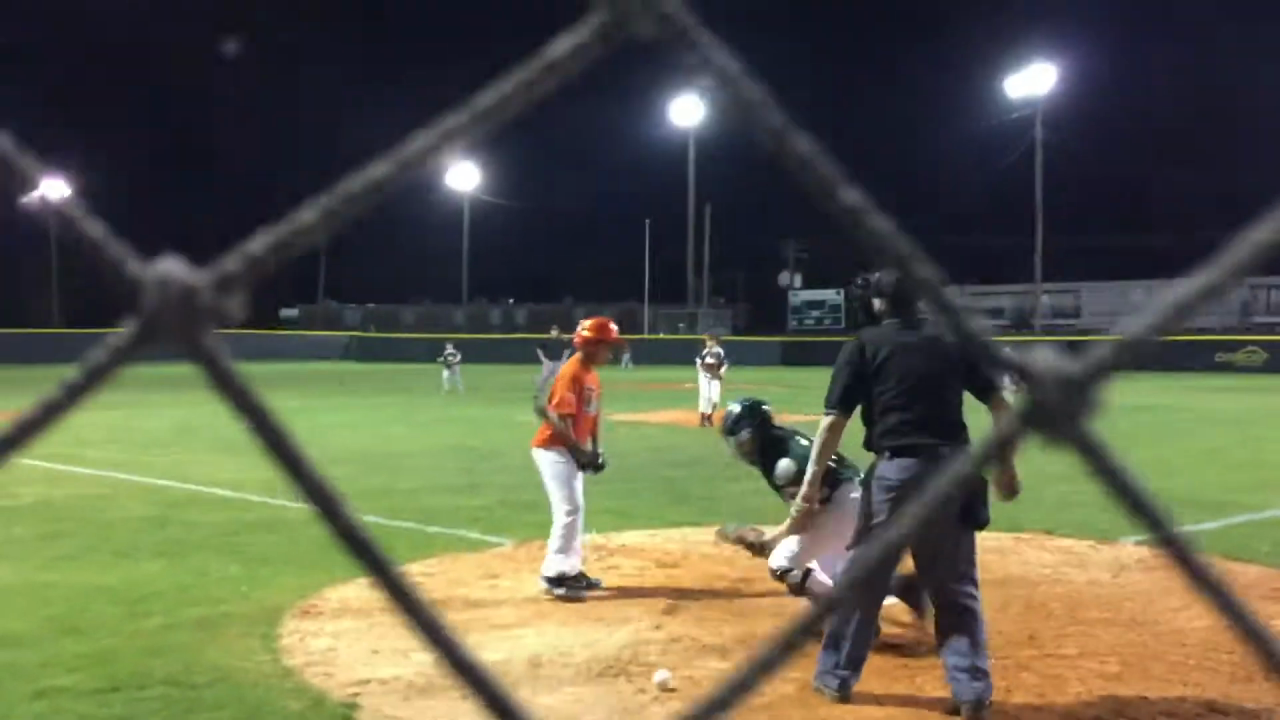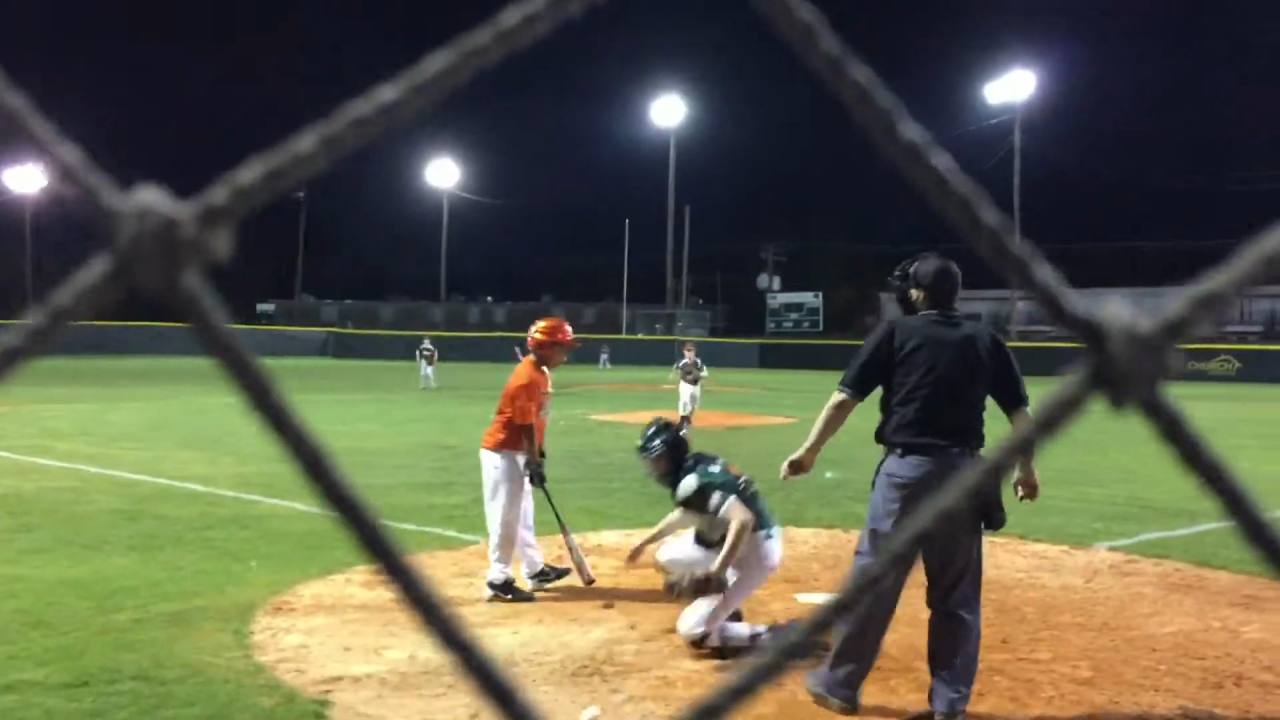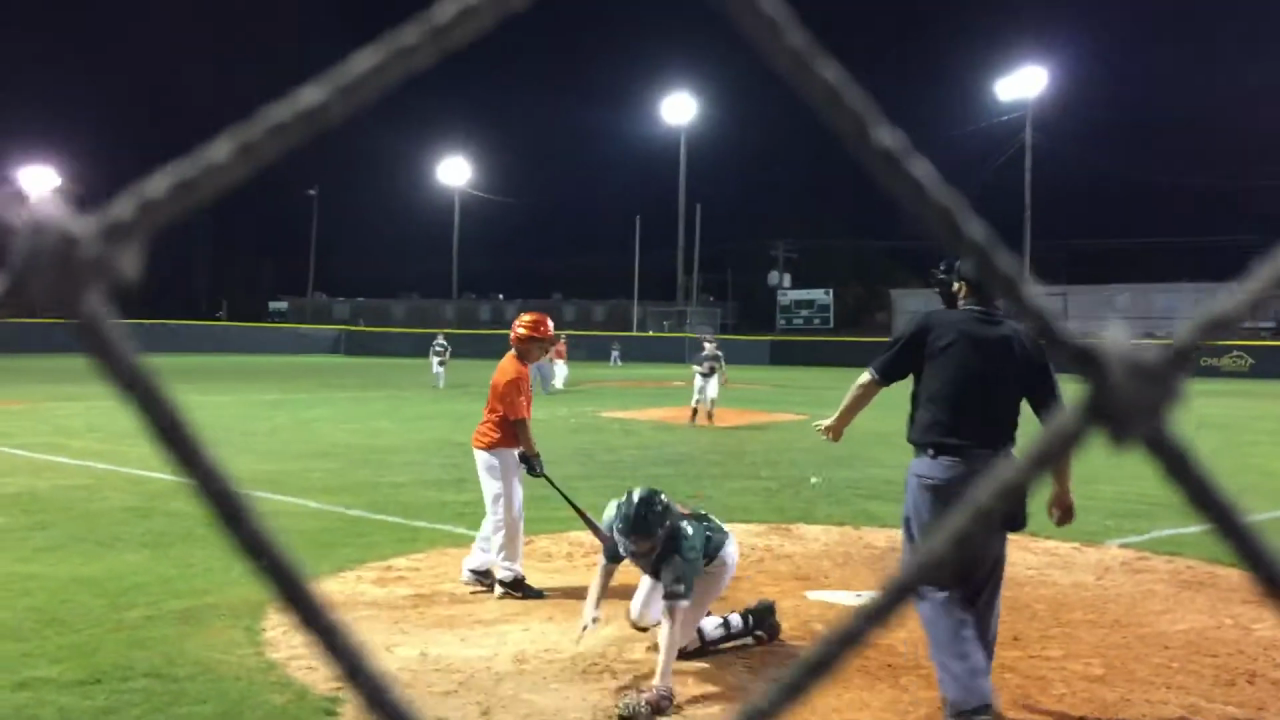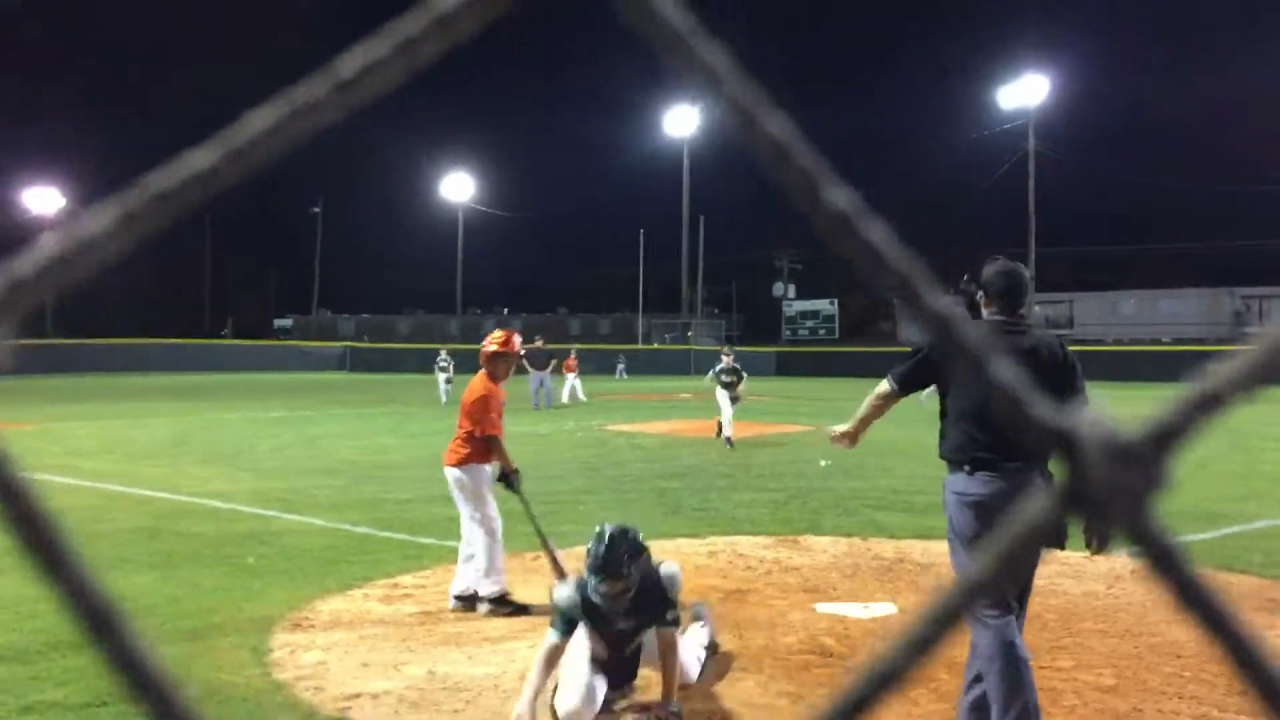
dt=0.3s
person 1, frame 1
left shoulder: (864, 345)
right shoulder: (953, 342)
left elbow: (833, 422)
right elbow: (1001, 407)
left wrist: (812, 482)
right wrist: (1006, 466)
left hip: (894, 471)
left knee: (862, 576)
right knee: (957, 585)
left ankle: (836, 676)
person 1, frame 2
left shoulder: (895, 333)
right shoulder: (986, 341)
left elbow: (843, 399)
right elbow: (1021, 415)
left wrist: (811, 450)
right wrist: (1026, 469)
left hip: (905, 471)
right hip: (962, 476)
right knee: (957, 594)
person 1, frame 3
left shoulder: (932, 326)
right shoulder: (1024, 342)
left elbow: (871, 381)
left wrist: (839, 421)
right wrist: (1062, 489)
left hip: (936, 471)
left knee: (933, 586)
right knee: (980, 593)
person 1, frame 4
right shoulder: (1053, 350)
left elbow: (889, 390)
left wrist: (855, 428)
left hip: (974, 489)
right hip: (1031, 490)
left knee: (991, 611)
right knee: (1007, 608)
person 2, frame 1
left shoulder: (591, 374)
right shoulder: (572, 374)
left elbow: (591, 415)
right elbow: (561, 418)
left wrist: (595, 450)
right wrist: (578, 450)
left hip: (568, 450)
right hip: (553, 449)
left knee: (569, 510)
right knee: (570, 508)
left ankle: (570, 571)
right ankle: (555, 575)
person 2, frame 2
left shoulder: (539, 372)
right shoulder: (527, 379)
right elbow: (526, 426)
left wrist: (540, 452)
right wrist: (535, 464)
left hip: (513, 451)
right hip: (502, 452)
left knee: (522, 513)
right knee: (504, 516)
left ankle: (535, 569)
right ankle: (498, 582)
person 2, frame 3
left shoulder: (515, 364)
right shoulder: (515, 373)
right elbow: (519, 421)
left wrist: (527, 452)
right wrist: (533, 455)
left hip: (497, 447)
right hip: (497, 449)
left knee: (501, 511)
right knee: (508, 513)
left ankle: (478, 567)
right ankle: (509, 579)
person 2, frame 4
left shoulder: (489, 384)
right shoulder: (484, 390)
right elbow: (491, 437)
left wrist: (501, 466)
right wrist: (510, 468)
left hip: (472, 464)
right hip: (467, 466)
left knee: (476, 529)
right knee: (487, 527)
left ankle: (465, 594)
right ankle: (493, 594)
person 3, frame 1
left shoulder: (786, 462)
right shoulder: (782, 440)
left wrist: (775, 540)
right hip: (847, 498)
left knee: (781, 564)
right ankle: (902, 585)
person 3, frame 2
left shoulder: (693, 483)
right shoulder: (694, 469)
left elbow: (741, 518)
right elbow: (683, 514)
left wrist: (718, 568)
right wrist: (646, 540)
left hip: (757, 548)
left knee: (693, 632)
right knee: (667, 555)
left ankle: (779, 636)
right ankle: (724, 610)
person 3, frame 3
left shoulder: (679, 553)
right shoulder: (620, 528)
left elbow: (675, 622)
right elbow: (606, 567)
left wrist: (662, 684)
right wrist: (591, 606)
left hip: (714, 559)
left knee: (680, 640)
right knee: (640, 618)
left ankle: (752, 621)
person 3, frame 4
left shoulder: (658, 584)
right shoulder: (580, 596)
left elbow: (668, 644)
right elbow: (550, 650)
left wrist: (669, 703)
right wrist: (526, 703)
left hip: (642, 631)
right hip: (594, 633)
left knee: (685, 675)
left ankle: (701, 630)
